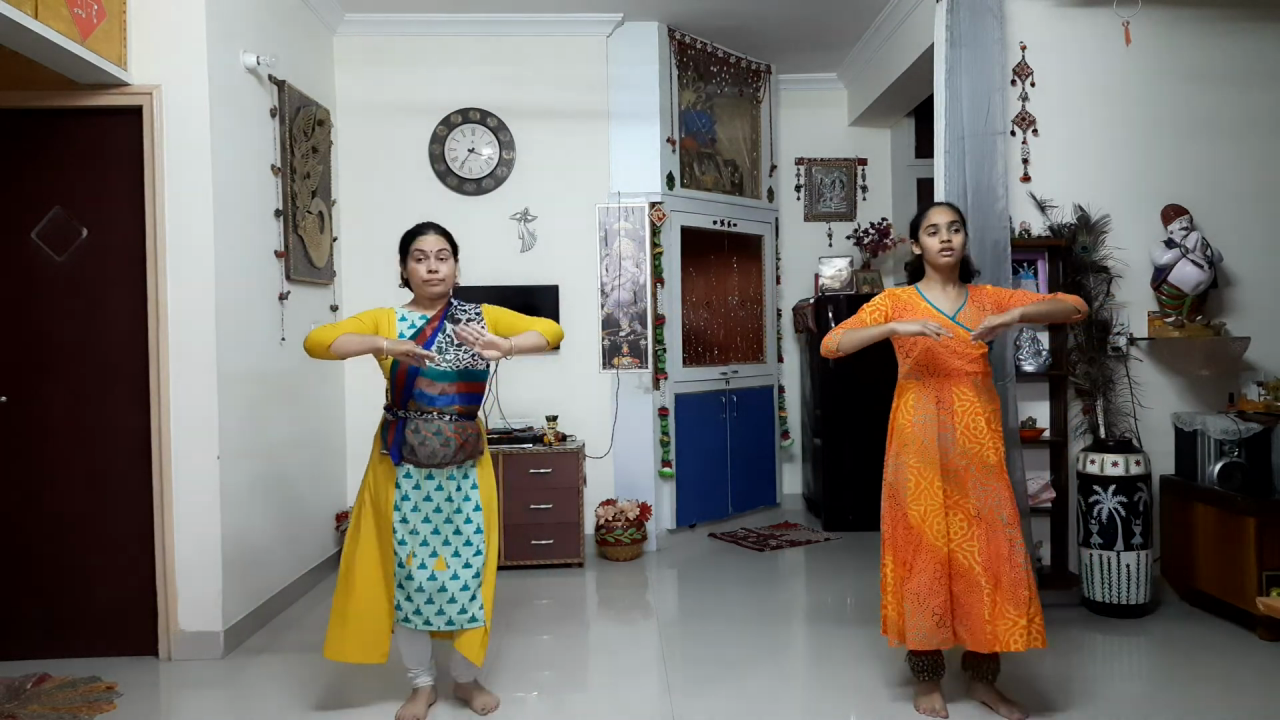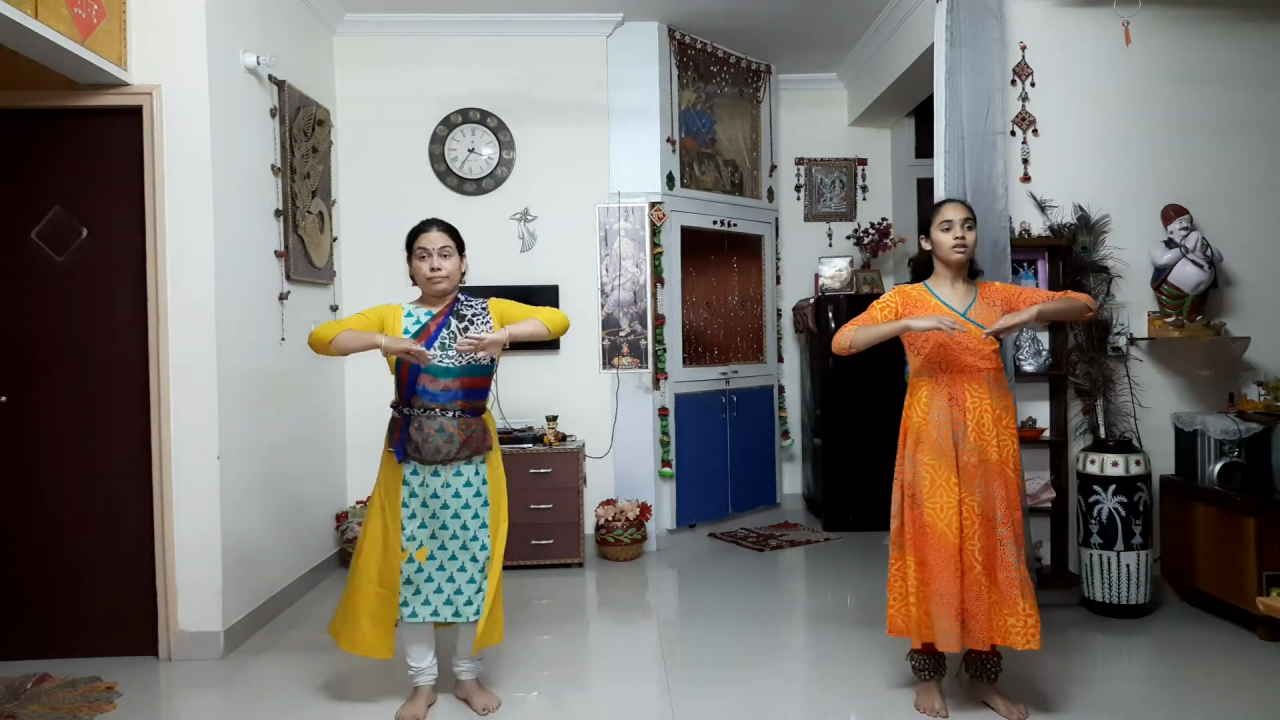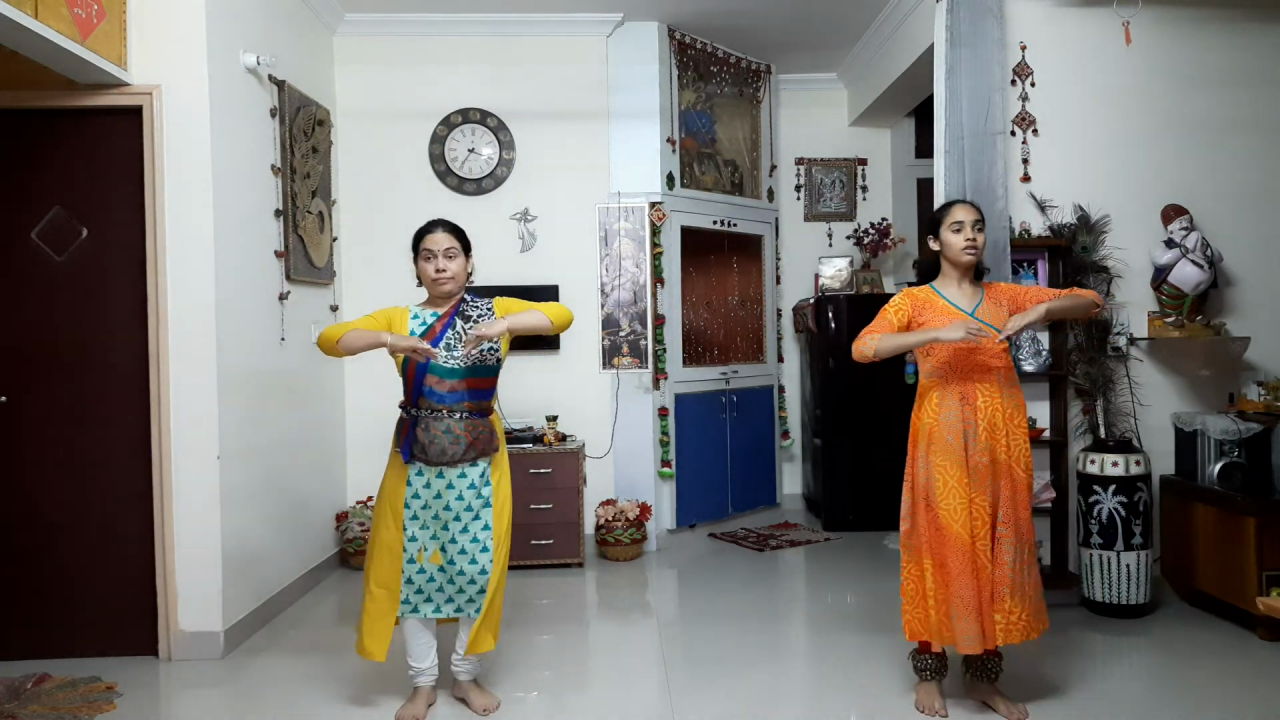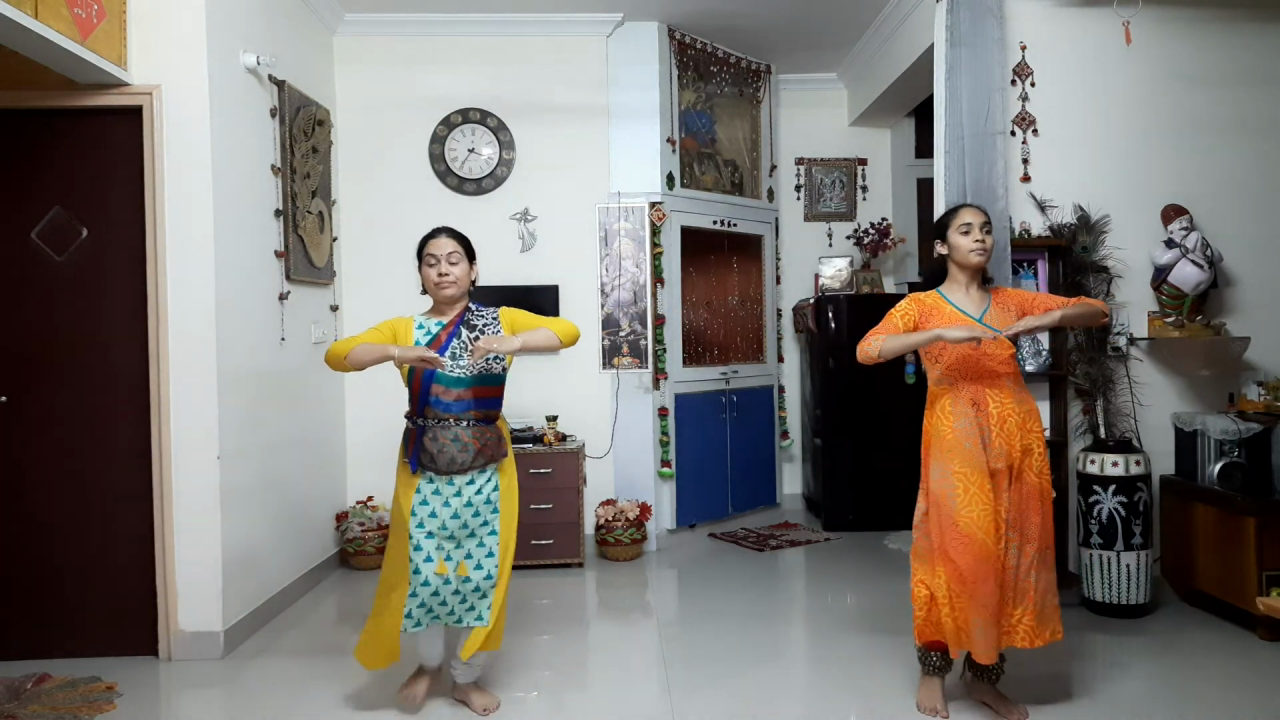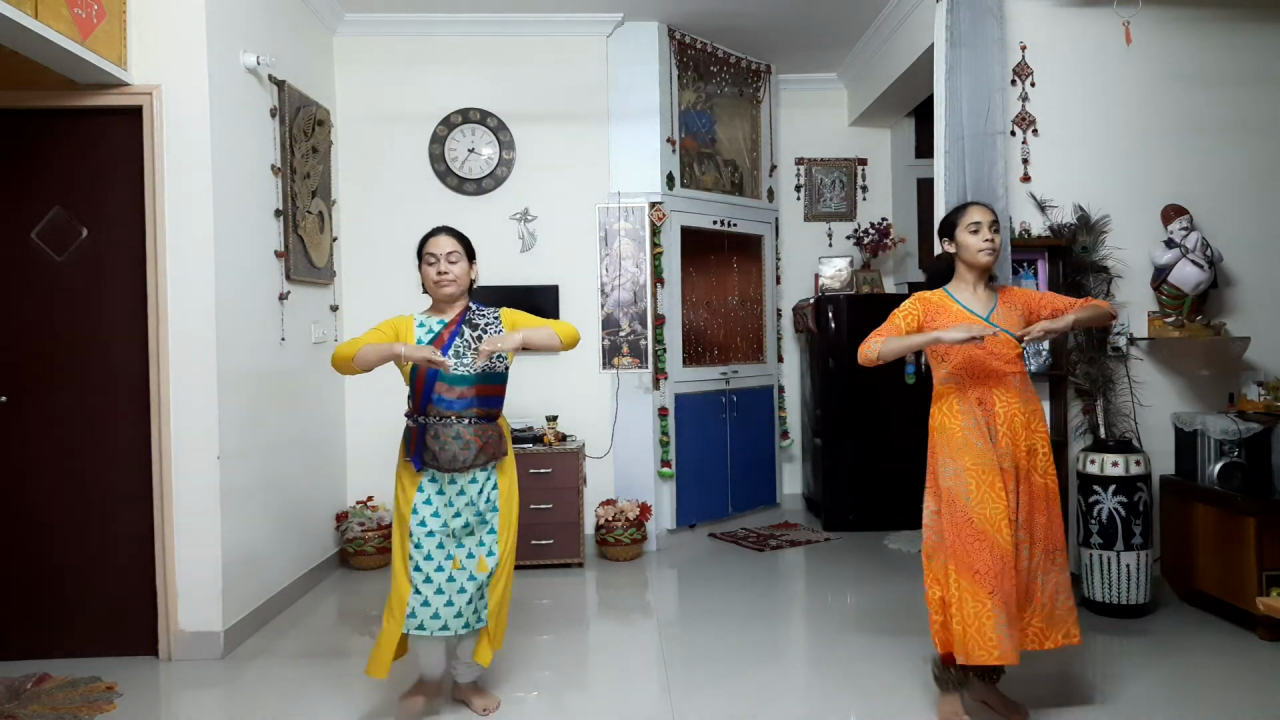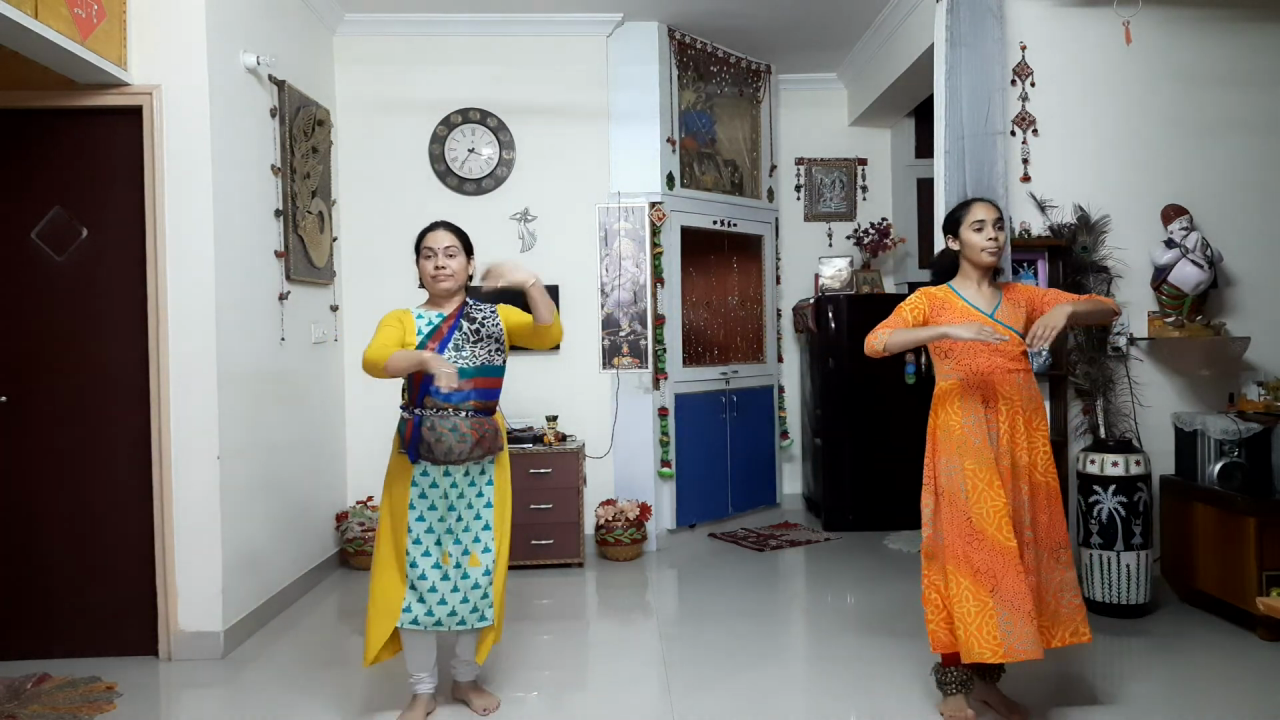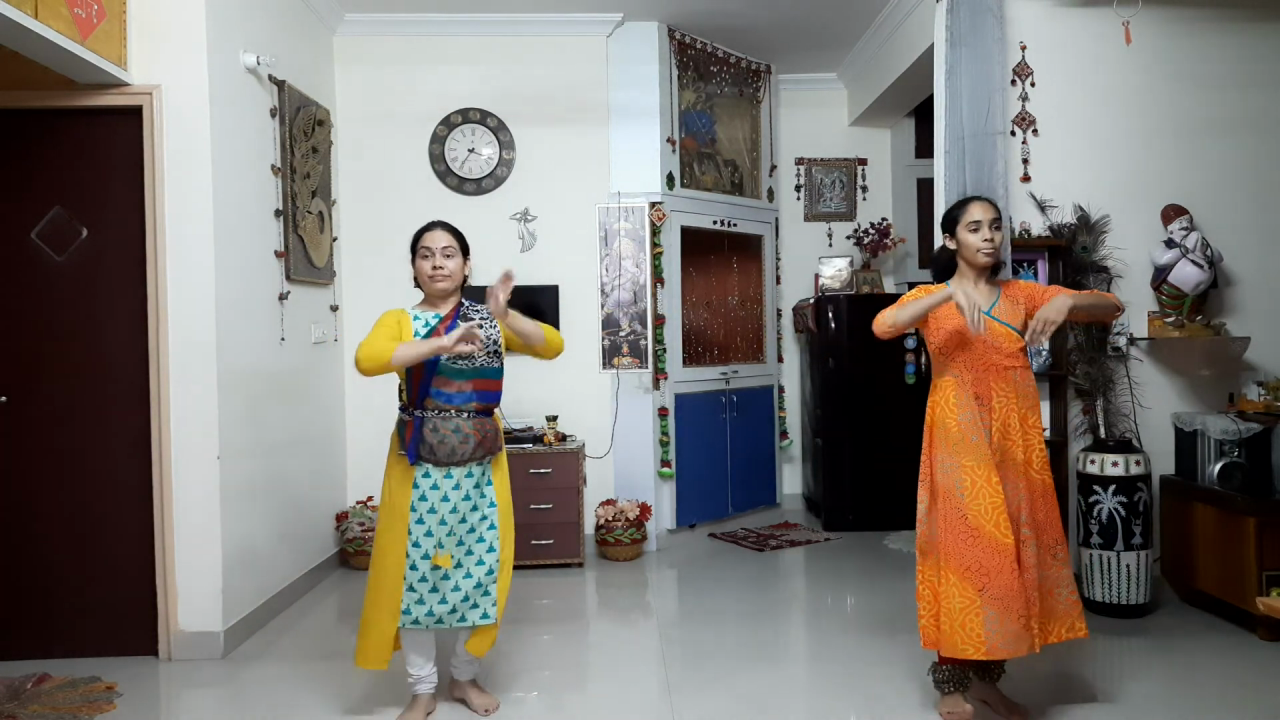
dt=0.2s
person 1, frame 1
left shoulder: (990, 299)
right shoulder: (896, 301)
left elbow: (1075, 307)
right elbow: (830, 344)
left wrist: (1016, 314)
right wrist: (896, 327)
left hip: (978, 437)
right hip: (919, 437)
left knee: (991, 550)
right knee: (922, 550)
left ankle: (981, 673)
right ankle: (927, 677)
person 1, frame 2
left shoulder: (998, 295)
right shoulder: (905, 298)
left elbow: (1085, 305)
right elbow: (841, 341)
left wrist: (1031, 312)
right wrist: (908, 323)
left hip: (990, 434)
right hip: (932, 435)
left knee: (991, 549)
right knee: (932, 546)
left ankle: (983, 677)
right ankle: (927, 675)
person 1, frame 3
left shoulder: (1005, 296)
right shoulder: (913, 300)
left elbow: (1091, 301)
right elbow: (862, 349)
left wrist: (1040, 310)
right wrist: (936, 332)
left hip: (1002, 435)
right hip: (943, 436)
left knee: (999, 548)
right knee: (942, 546)
left ankle: (983, 675)
right ankle: (929, 674)
person 1, frame 4
left shoulder: (1013, 301)
right shoulder: (920, 305)
left elbow: (1098, 310)
right elbow: (867, 350)
left wrist: (1051, 317)
right wrist: (942, 333)
left hip: (1015, 439)
right hip: (956, 439)
left knee: (1010, 552)
right knee: (957, 550)
left ankle: (984, 676)
right ankle: (932, 668)
person 1, frame 5
left shoulder: (1020, 301)
right shoulder: (926, 304)
left elbow: (1104, 311)
right elbow: (868, 353)
left wrist: (1066, 320)
right wrist: (941, 336)
left hip: (1021, 439)
right hip: (962, 439)
left knee: (1016, 553)
right knee: (968, 553)
left ankle: (985, 677)
person 1, frame 6
left shoulder: (1024, 297)
right shoulder: (930, 299)
left elbow: (1109, 309)
right elbow: (874, 343)
left wrist: (1067, 309)
right wrist: (949, 330)
left hip: (1021, 440)
right hip: (962, 441)
left knee: (1015, 552)
right knee: (966, 553)
left ankle: (986, 676)
person 1, frame 7
left shoulder: (1023, 294)
right shoulder: (933, 297)
left elbow: (1113, 307)
right elbow: (882, 325)
left wrist: (1067, 301)
right wrist: (948, 294)
left hip: (1018, 438)
right hip: (958, 438)
left knee: (1017, 549)
right knee: (962, 549)
left ankle: (986, 676)
person 2, frame 1
left shoulder: (482, 319)
right shoulder: (384, 321)
left elbow: (552, 332)
right elbow: (316, 341)
left wrist: (503, 348)
right wrist: (385, 345)
left hip: (464, 466)
right hip: (403, 467)
left knee: (467, 570)
right knee: (407, 571)
left ankle: (467, 677)
person 2, frame 2
left shoulder: (490, 311)
right shoulder: (390, 317)
left elbow: (557, 320)
right elbow: (320, 338)
left wrist: (501, 336)
right wrist: (384, 343)
left hip: (471, 462)
right hip: (412, 463)
left knee: (472, 563)
right knee: (413, 567)
left ankle: (468, 676)
person 2, frame 3
left shoulder: (496, 309)
right shoulder: (399, 318)
left elbow: (561, 315)
right elbow: (329, 339)
left wrist: (503, 327)
right wrist: (388, 341)
left hip: (478, 463)
right hip: (417, 463)
left knee: (476, 566)
right knee: (416, 567)
left ankle: (465, 676)
person 2, frame 4
left shoulder: (501, 321)
right shoulder: (402, 328)
left elbow: (567, 331)
right elbow: (336, 355)
left wrist: (512, 342)
right wrist: (396, 353)
left hip: (486, 471)
right hip: (425, 473)
left knee: (482, 574)
right knee: (424, 576)
left ankle: (466, 678)
right ankle: (428, 663)
person 2, frame 5
left shoulder: (501, 320)
right shoulder: (403, 327)
left elbow: (569, 335)
right elbow: (342, 357)
left wrist: (517, 339)
right wrist: (403, 352)
left hip: (486, 469)
right hip: (426, 471)
left knee: (482, 574)
right knee: (425, 576)
left ankle: (466, 679)
right ankle: (427, 676)
person 2, frame 6
left shoulder: (497, 317)
right shoulder: (401, 320)
left elbow: (549, 336)
right elbow: (373, 360)
left wrist: (530, 282)
right wrist: (425, 358)
left hip: (480, 466)
right hip: (420, 465)
left knee: (478, 570)
right knee: (419, 572)
left ankle: (465, 678)
person 2, frame 7
left shoulder: (491, 319)
right shoulder: (398, 320)
left elbow: (552, 346)
right elbow: (366, 360)
left wrist: (507, 315)
right wrist: (442, 343)
left hip: (479, 466)
right hip: (419, 466)
left knee: (479, 569)
right knee: (418, 572)
left ankle: (465, 677)
